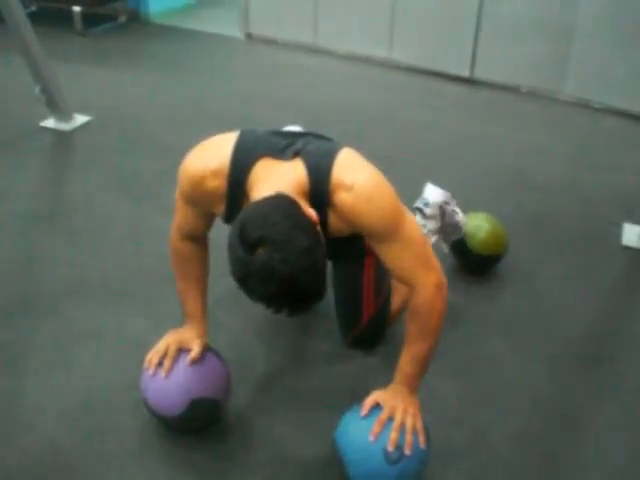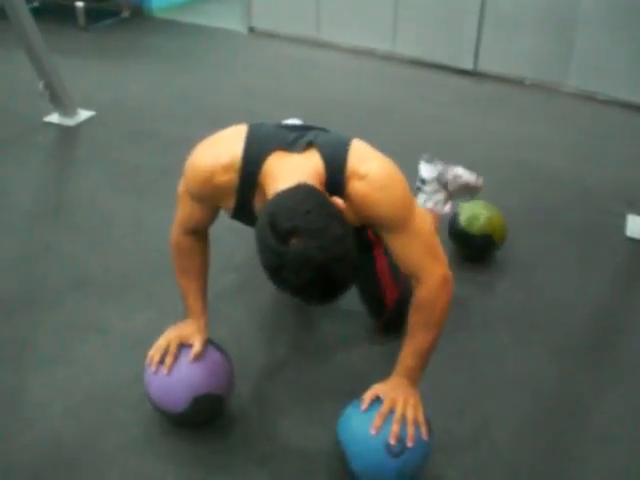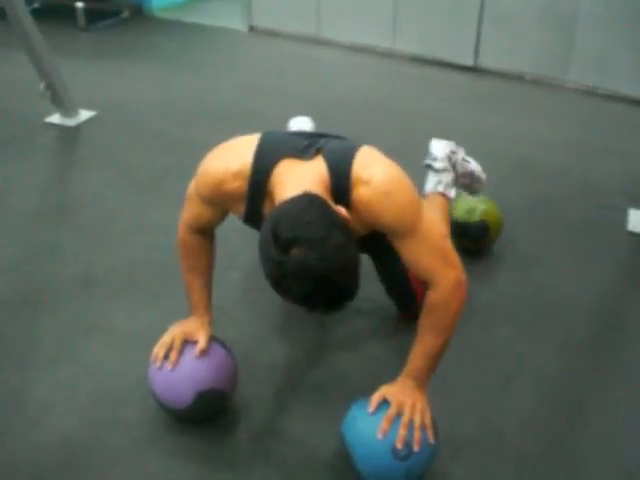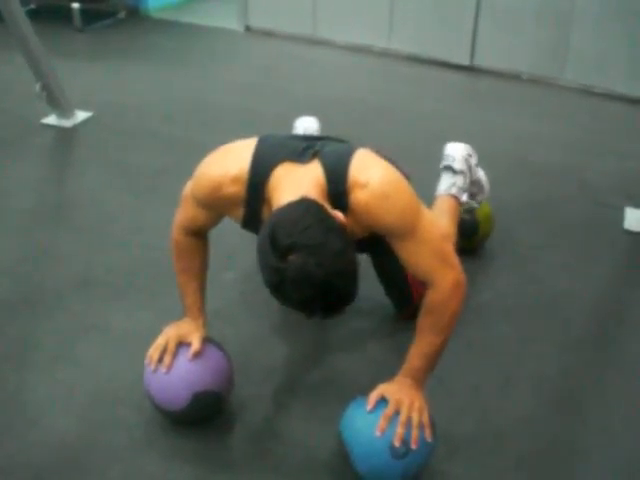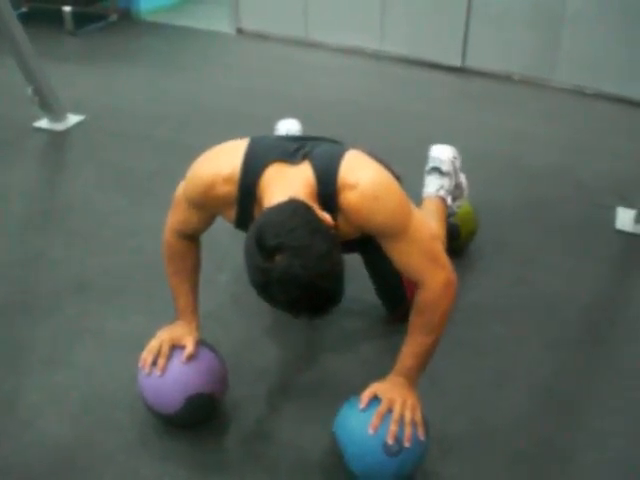
dt=0.3s
person 1, frame 1
left shoulder: (357, 193)
right shoulder: (204, 172)
left elbow: (430, 285)
right elbow: (187, 237)
left wrist: (403, 388)
right wrist: (194, 325)
left hip: (349, 226)
left knee: (363, 334)
person 1, frame 2
left shoulder: (371, 182)
right shoulder: (212, 167)
left elbow: (435, 278)
right elbow: (188, 232)
left wrist: (404, 380)
right wrist: (195, 319)
left hip: (353, 209)
left knee: (391, 316)
left ankle: (432, 192)
person 1, frame 3
left shoulder: (377, 189)
right shoulder: (225, 174)
left elbow: (448, 281)
right elbow: (194, 228)
left wrist: (412, 382)
right wrist: (200, 316)
left hip: (367, 212)
left knee: (417, 302)
left ankle: (443, 172)
person 1, frame 4
left shoulder: (375, 192)
right shoulder: (222, 178)
left elbow: (448, 281)
right elbow: (187, 230)
left wrist: (411, 380)
right wrist: (193, 317)
left hip: (367, 214)
left knee: (415, 303)
left ankle: (455, 176)
person 1, frame 5
left shoulder: (367, 194)
right shoulder: (214, 179)
left elbow: (439, 281)
right elbow: (179, 233)
left wrist: (402, 379)
right wrist: (187, 320)
left hip: (363, 217)
left knee: (406, 304)
left ankle: (439, 181)
